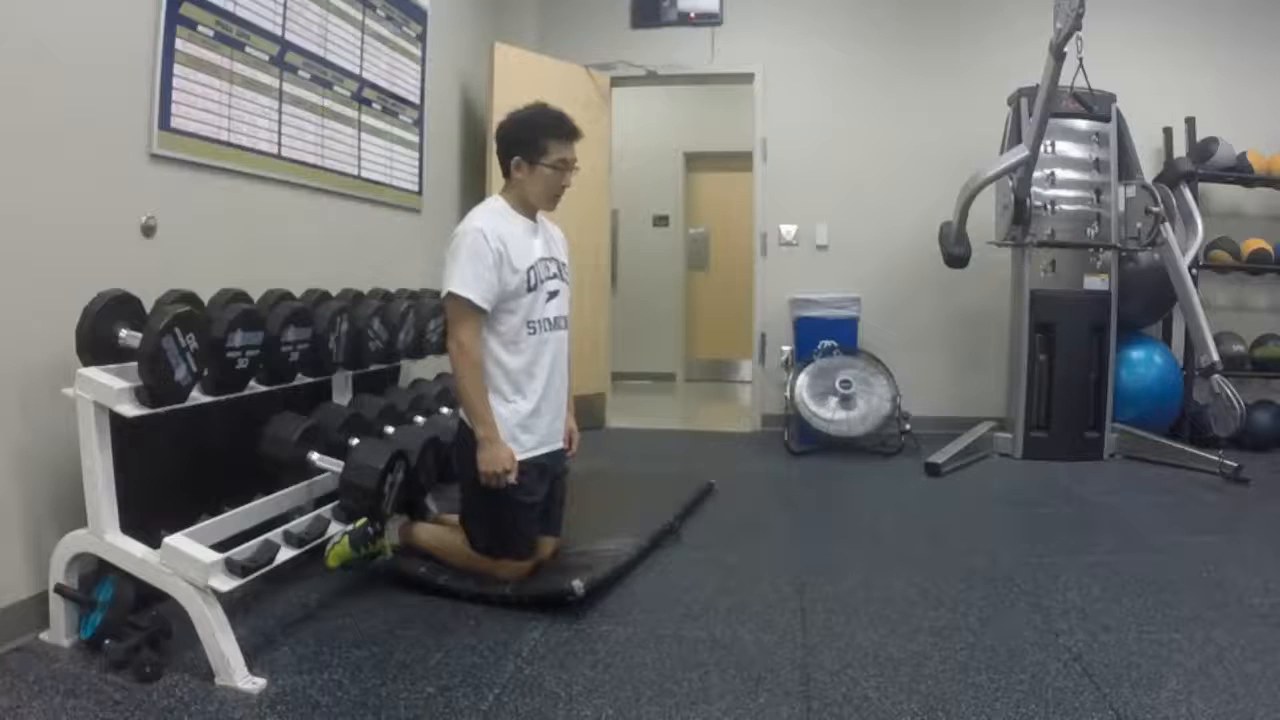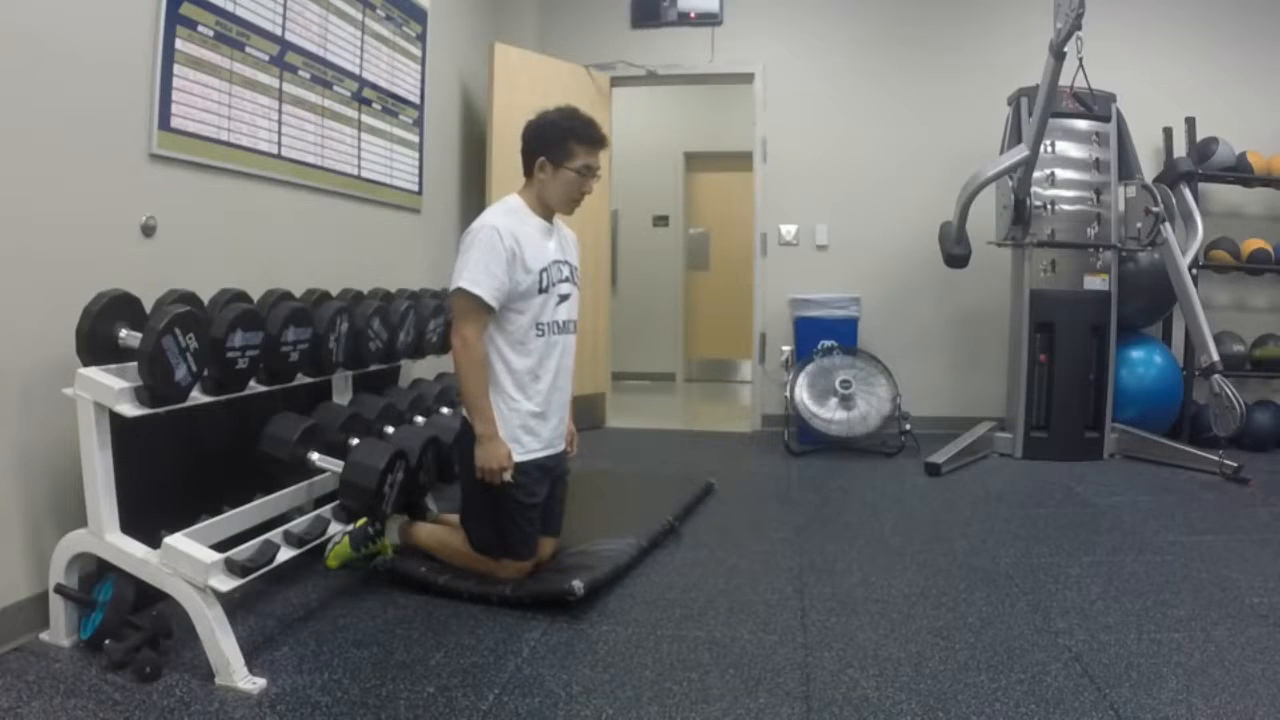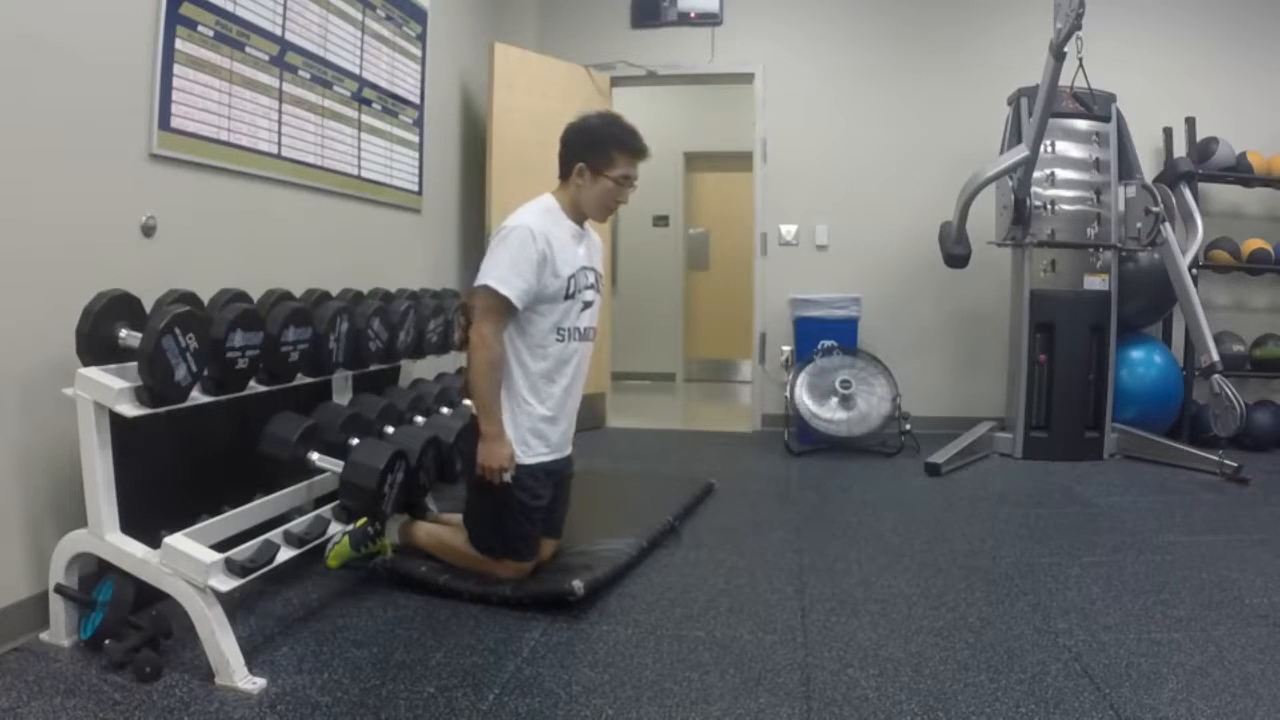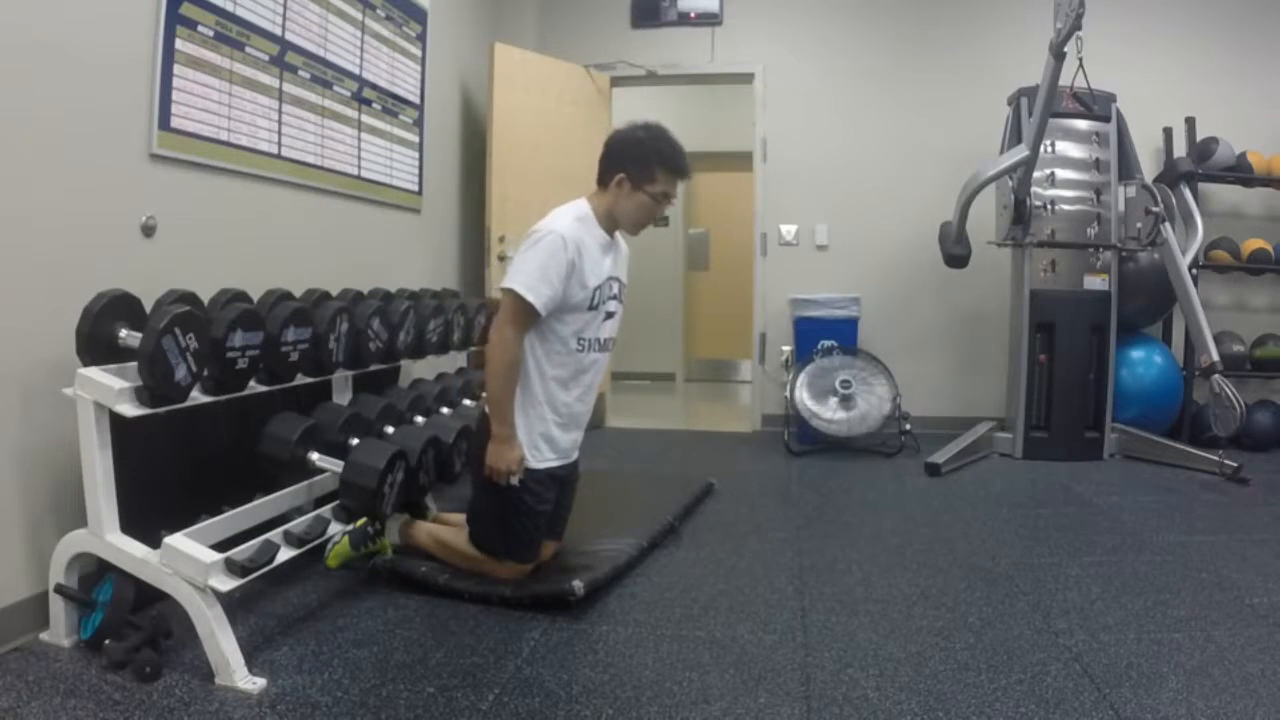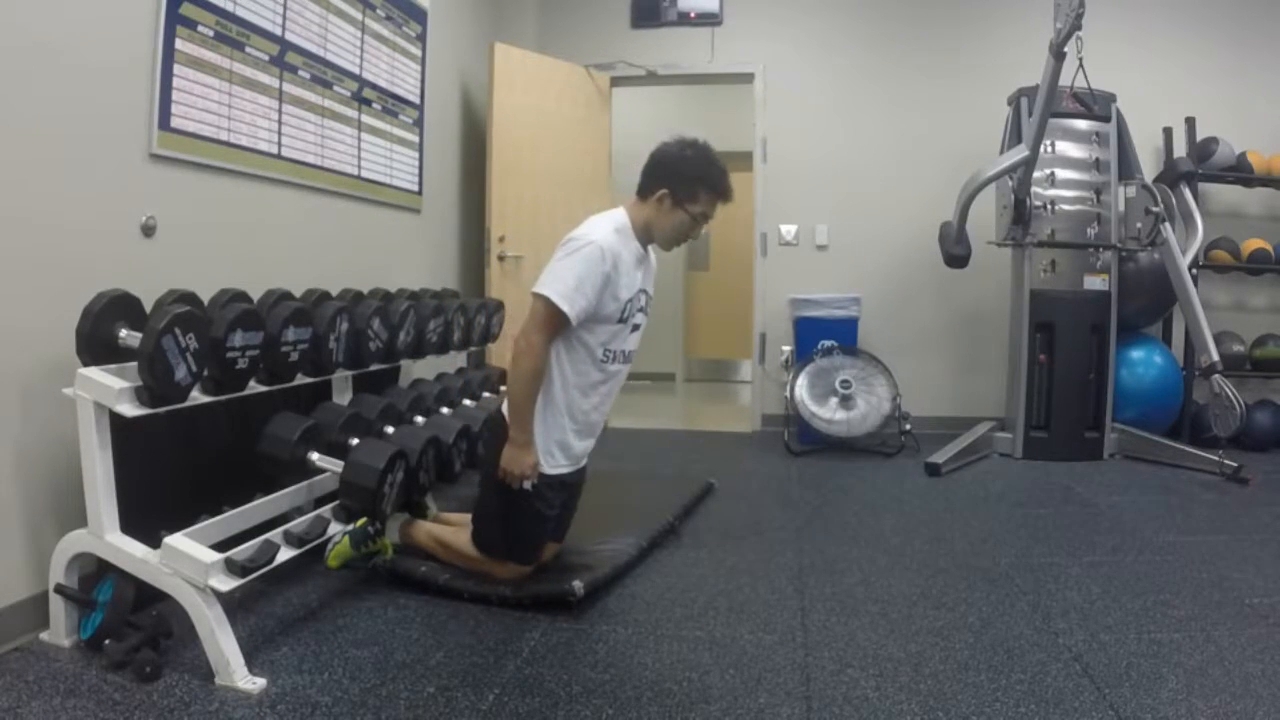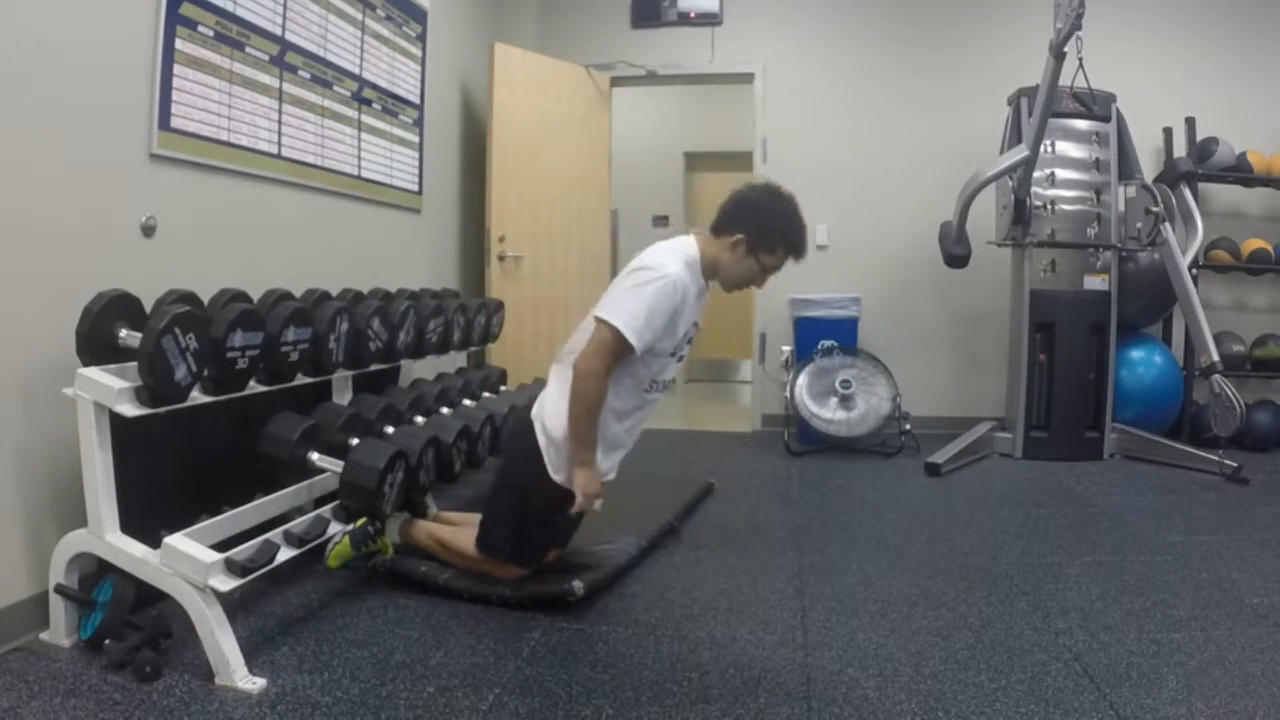
dt=0.7s
person 1, frame 1
left shoulder: (551, 234)
right shoulder: (483, 233)
right elbow: (463, 342)
left wrist: (566, 411)
right wrist: (489, 438)
left hip: (547, 435)
right hip: (504, 440)
left knee: (541, 550)
right knee: (510, 563)
left ankle: (424, 519)
right ankle: (390, 531)
person 1, frame 2
left shoulder: (564, 236)
right shoulder: (497, 231)
right elbow: (467, 337)
left wrist: (565, 415)
right wrist: (488, 435)
left hip: (548, 436)
right hip: (507, 439)
left knee: (540, 551)
right knee: (510, 564)
left ankle: (423, 517)
right ankle: (392, 530)
person 1, frame 3
left shoulder: (589, 240)
right shoulder: (529, 231)
right elbow: (484, 334)
right wrist: (492, 434)
left hip: (554, 439)
right hip: (514, 442)
left knee: (541, 551)
right knee: (511, 563)
left ankle: (421, 516)
right ankle: (396, 531)
person 1, frame 4
left shoulder: (616, 246)
right shoulder: (560, 238)
right elbow: (505, 336)
right wrist: (502, 436)
left hip: (562, 441)
right hip: (524, 443)
left knee: (541, 552)
right knee: (510, 564)
left ankle: (420, 516)
right ankle: (394, 530)
person 1, frame 5
left shoulder: (643, 255)
right shoulder: (597, 246)
right elbow: (531, 343)
right wrist: (520, 441)
left hip: (570, 446)
right hip: (535, 445)
left knee: (540, 552)
right knee: (508, 565)
left ankle: (424, 515)
right ankle: (396, 529)
person 1, frame 6
left shoulder: (692, 275)
right shoulder: (666, 276)
right elbow: (590, 366)
right wrist: (584, 465)
left hip: (580, 453)
right hip: (555, 450)
left knee: (541, 553)
right knee: (507, 565)
left ankle: (422, 517)
right ankle: (397, 531)
